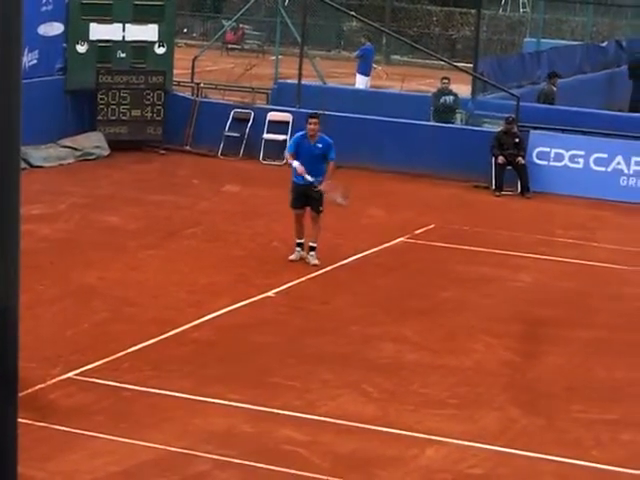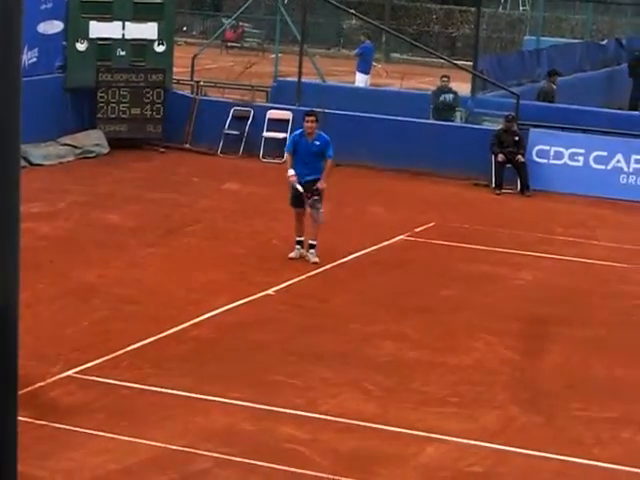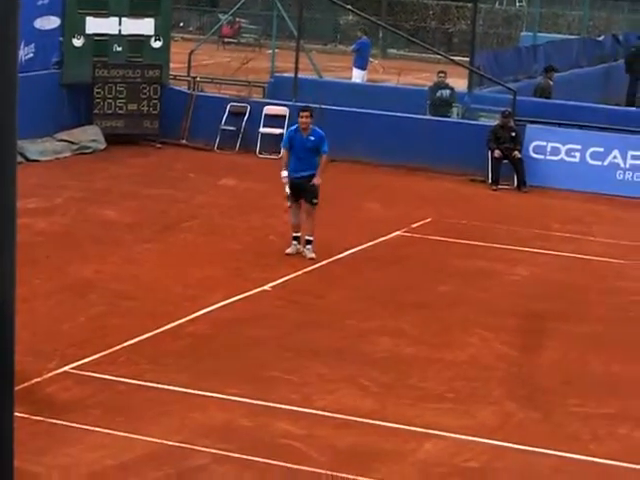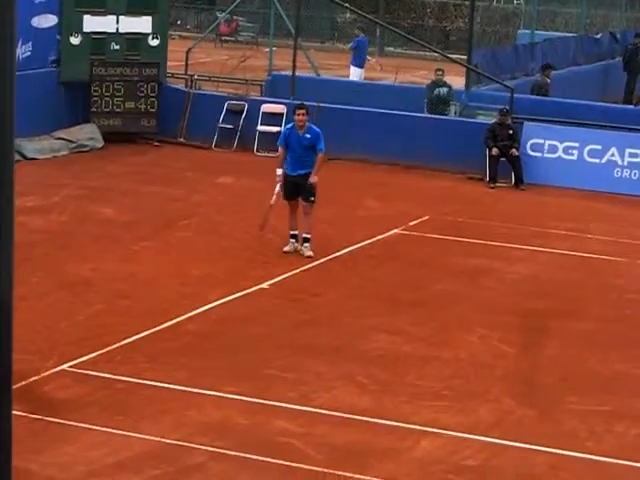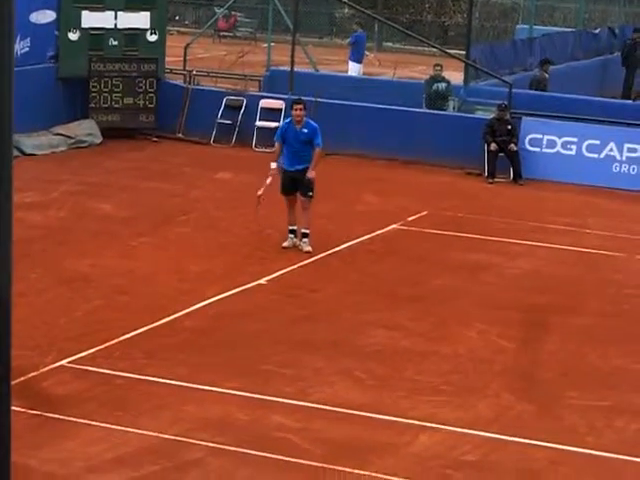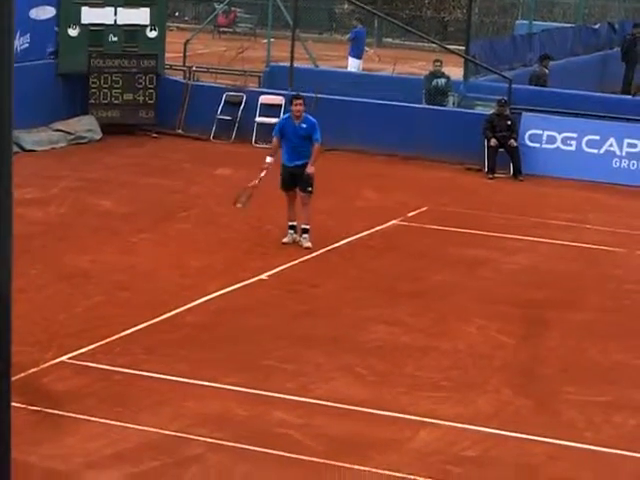
dt=0.1s
person 1, frame 1
left shoulder: (327, 142)
right shoulder: (298, 138)
left elbow: (331, 163)
right elbow: (288, 155)
left wrist: (325, 182)
right wrist: (296, 164)
left hip: (316, 184)
right hip: (298, 183)
left knee: (315, 217)
right knee: (298, 216)
left ankle: (312, 252)
right ankle: (299, 249)
person 1, frame 2
left shoulder: (324, 140)
right shoulder: (296, 136)
left elbow: (329, 161)
right elbow: (289, 155)
left wrist: (323, 180)
right wrist: (291, 172)
left hip: (315, 182)
right hip: (297, 181)
left knee: (315, 215)
right knee: (298, 214)
left ankle: (312, 250)
right ankle: (299, 247)
person 1, frame 3
left shoulder: (319, 135)
right shoulder: (291, 132)
left elbow: (324, 156)
right elbow: (285, 152)
left wrist: (318, 176)
right wrist: (284, 172)
left hip: (310, 177)
right hip: (293, 176)
left knee: (310, 210)
right knee: (294, 209)
left ankle: (308, 246)
right ankle: (296, 243)
person 1, frame 4
left shoulder: (315, 132)
right shoulder: (287, 130)
left elbow: (320, 154)
right elbow: (282, 150)
left wrist: (314, 174)
right wrist: (279, 171)
left hip: (307, 176)
right hip: (290, 175)
left knee: (307, 209)
right knee: (292, 207)
left ankle: (306, 243)
right ankle: (293, 241)
person 1, frame 5
left shoulder: (313, 127)
right shoulder: (285, 126)
left elbow: (318, 149)
right elbow: (279, 145)
left wrist: (312, 169)
right wrist: (274, 164)
left hip: (305, 170)
right hip: (287, 170)
left knee: (305, 204)
right knee: (290, 203)
left ankle: (305, 239)
right ankle: (292, 236)
person 1, frame 6
left shoulder: (312, 123)
right shoulder: (284, 121)
left elbow: (317, 144)
right elbow: (276, 140)
left wrist: (311, 165)
right wrist: (269, 159)
left hip: (304, 166)
right hip: (287, 165)
left knee: (305, 200)
right knee: (290, 198)
left ankle: (305, 235)
right ankle: (292, 232)
